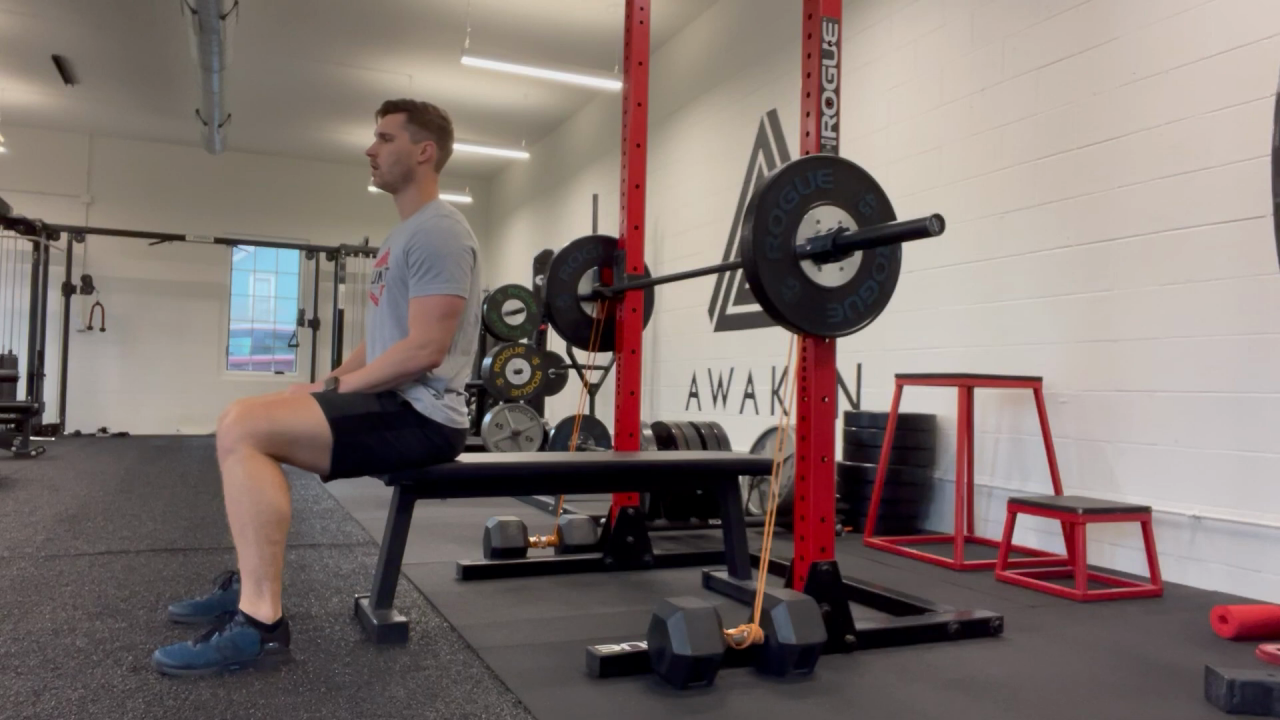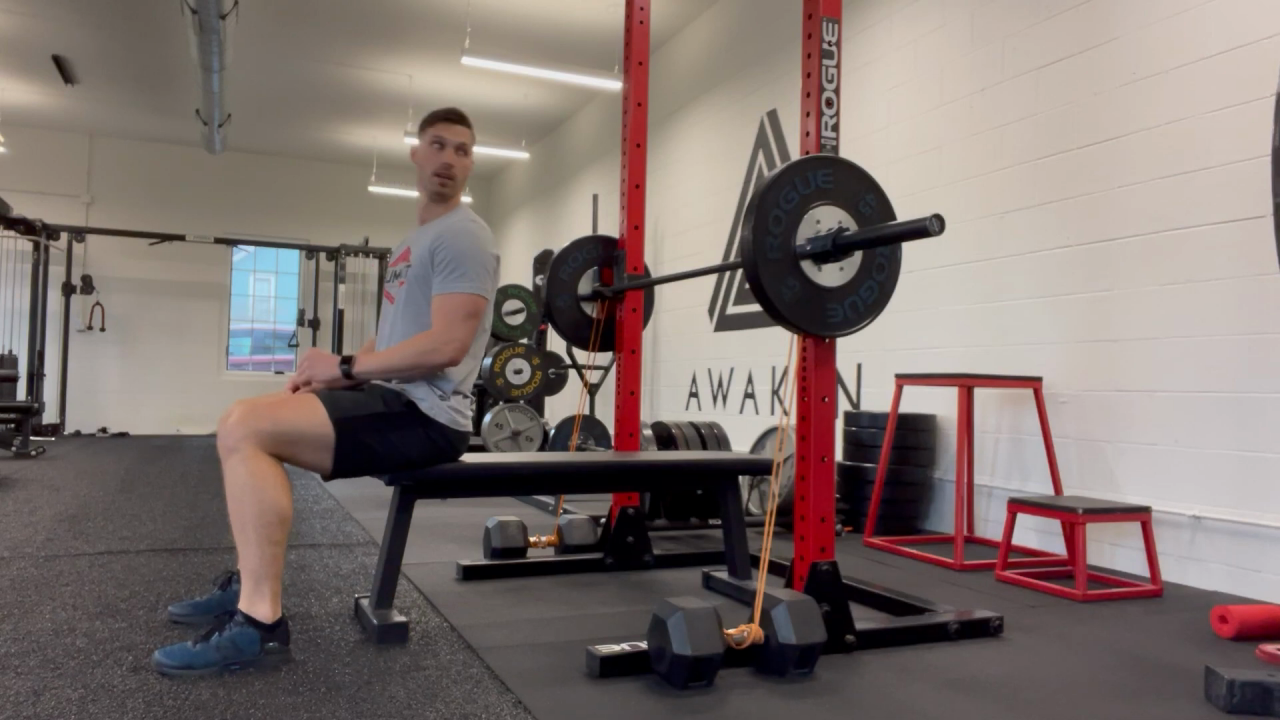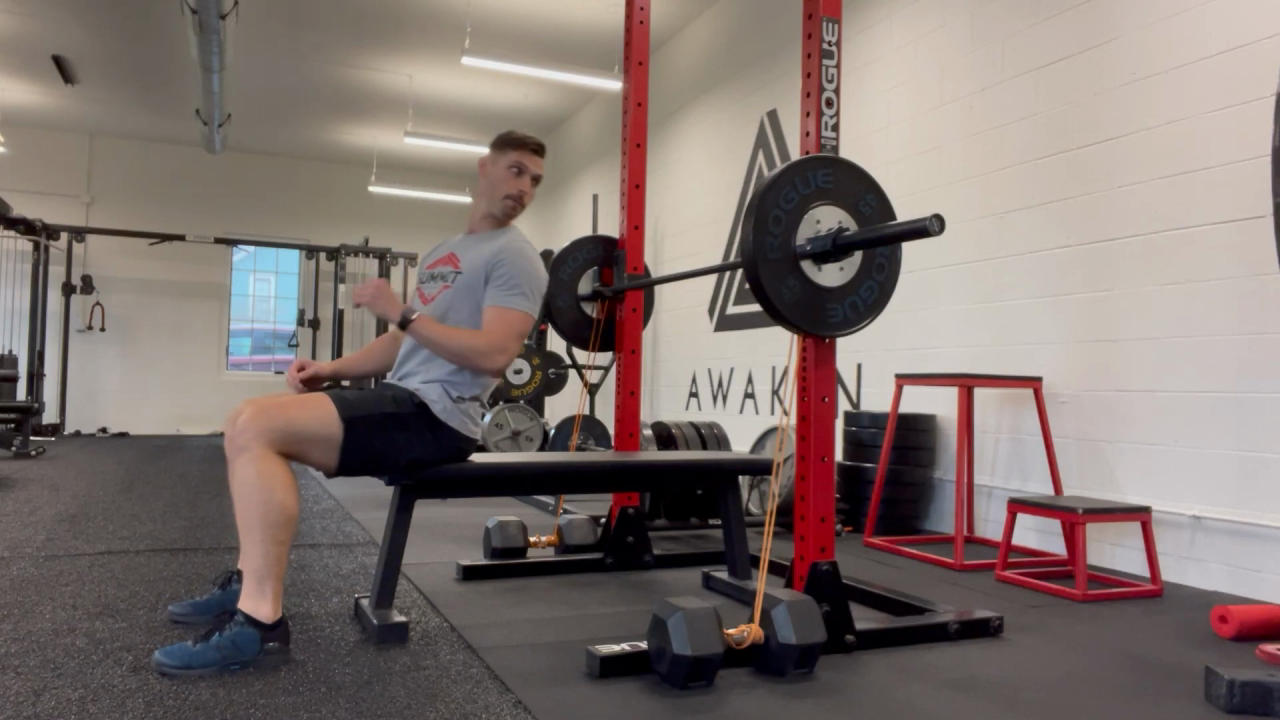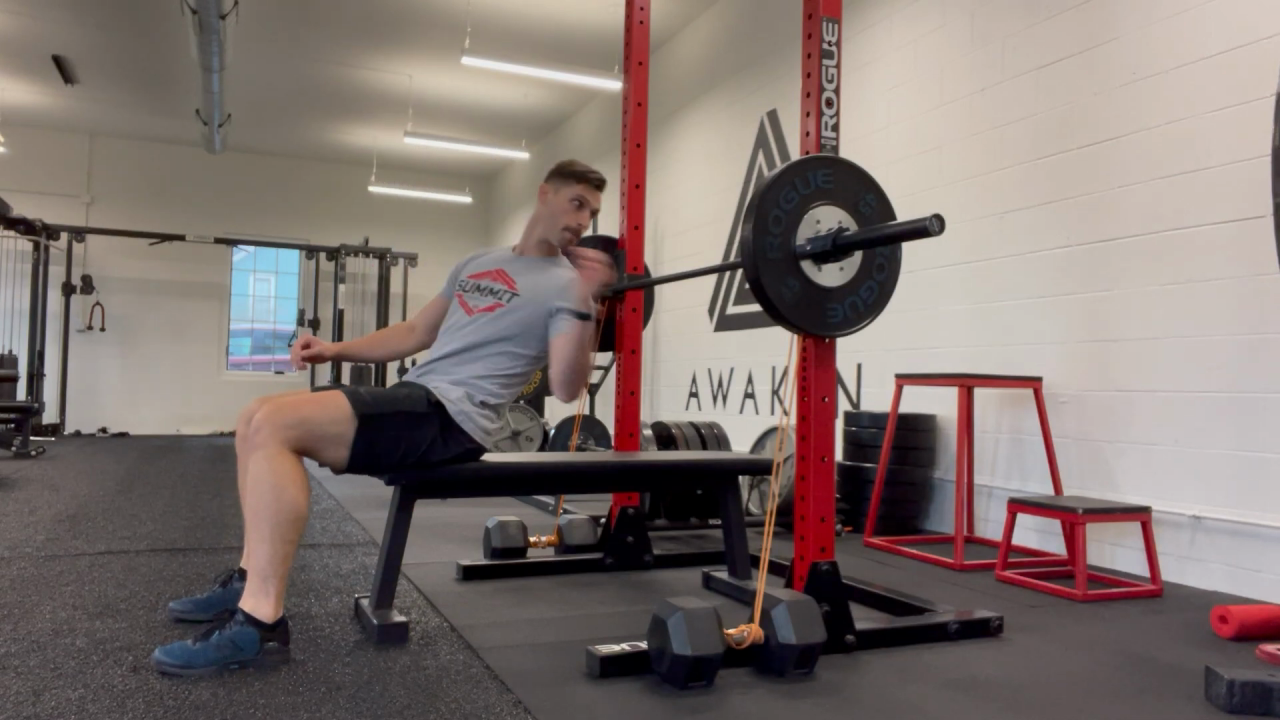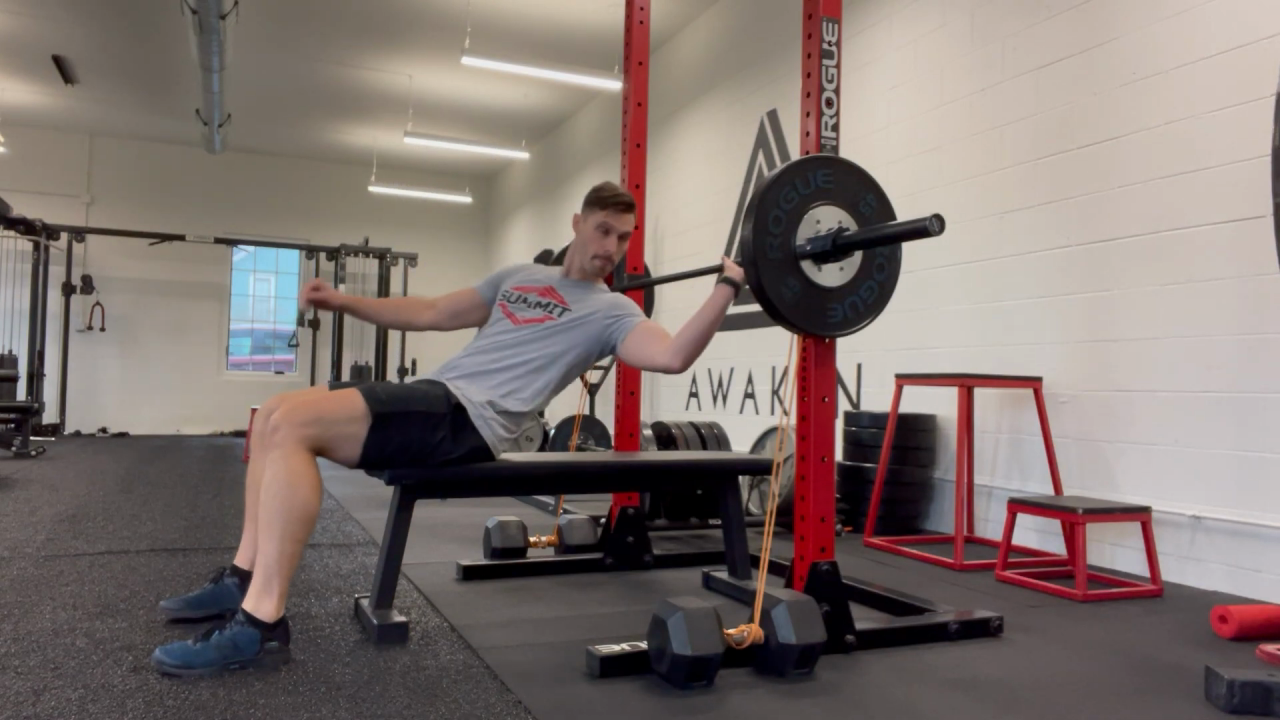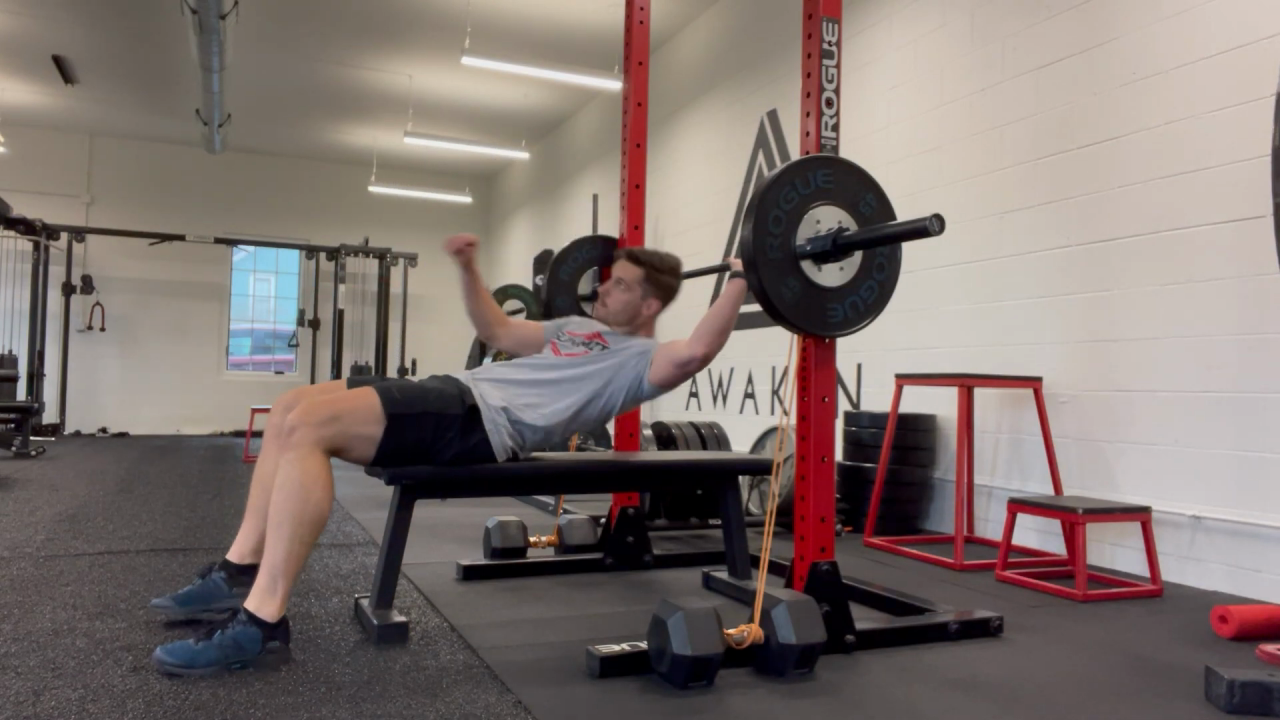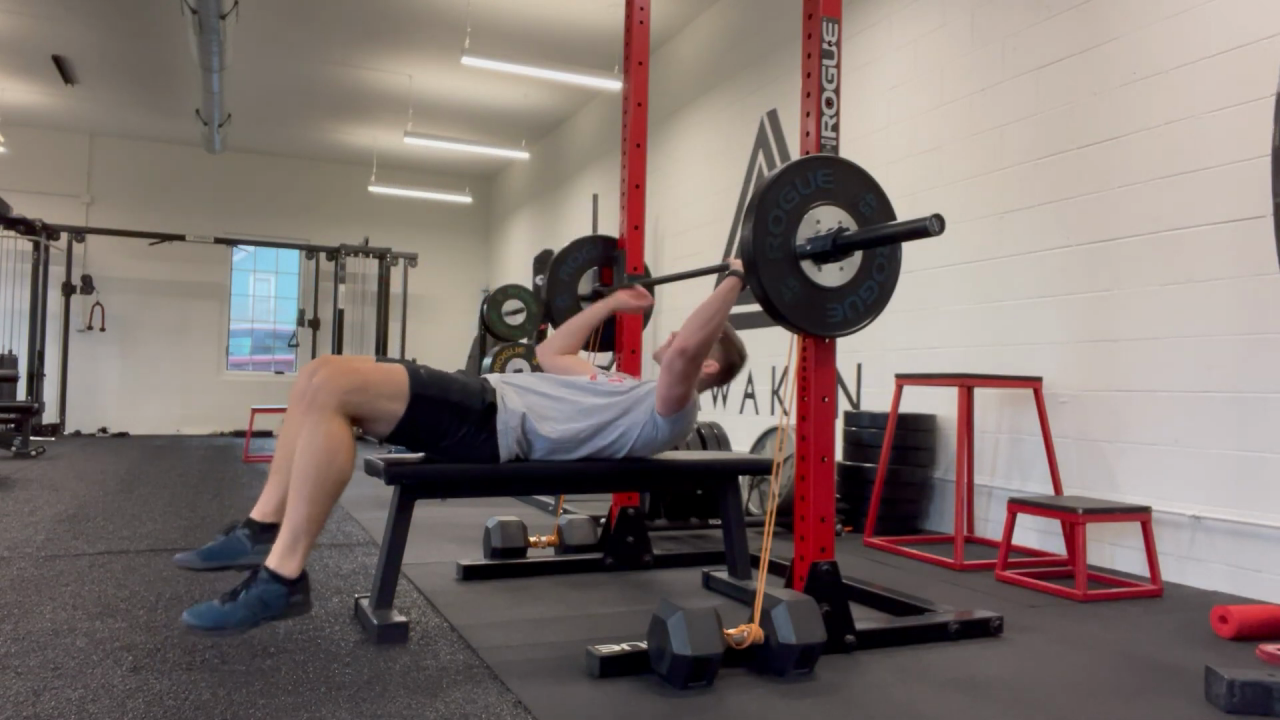
dt=0.3s
person 1, frame 1
left shoulder: (437, 231)
right shoulder: (408, 233)
left elbow: (424, 351)
left wrist: (334, 388)
right wrist: (329, 383)
left hip: (420, 418)
right hip: (396, 406)
left knee: (242, 429)
right knee: (245, 426)
left ankle: (261, 623)
right ankle: (250, 583)
person 1, frame 2
left shoulder: (465, 237)
right shoulder: (418, 242)
left elbow: (445, 346)
left wrist: (343, 368)
right wrist: (329, 377)
left hip: (424, 417)
right hip: (396, 403)
left knee: (244, 427)
right knee: (248, 424)
left ankle: (260, 623)
right ankle: (247, 582)
person 1, frame 3
left shoulder: (515, 257)
right shoulder: (445, 252)
left elbow: (494, 354)
left wrist: (401, 315)
right wrist: (333, 369)
left hip: (434, 417)
right hip: (407, 401)
left knee: (254, 426)
right knee: (252, 423)
left ankle: (261, 623)
right ankle: (249, 581)
person 1, frame 4
left shoulder: (561, 289)
right shoulder: (482, 263)
left elbow: (566, 385)
right elbow: (414, 334)
left wrist: (585, 310)
right wrist: (338, 350)
left hip: (447, 425)
right hip: (411, 401)
left knee: (273, 425)
right knee: (264, 421)
left ankle: (261, 624)
right ankle: (253, 578)
person 1, frame 5
left shoulder: (611, 312)
right shoulder: (519, 277)
left elbow: (672, 357)
right elbow: (431, 313)
left wrist: (725, 287)
right wrist: (345, 302)
left hip: (463, 422)
right hip: (432, 395)
left knee: (290, 426)
right knee: (274, 416)
left ankle: (259, 622)
right ankle: (244, 575)
person 1, frame 6
left shoulder: (644, 359)
right shoulder: (581, 328)
left elbow: (694, 350)
right elbow: (495, 329)
left wrist: (738, 280)
right wrist: (469, 267)
left hip: (478, 424)
right hip: (461, 394)
left knee: (307, 425)
right knee: (293, 406)
left ankle: (260, 622)
right ankle: (241, 567)
person 1, frame 7
left shoulder: (669, 413)
right shoulder: (624, 385)
left elbow: (686, 348)
right elbow: (551, 353)
left wrist: (734, 279)
right wrist: (609, 305)
left hip: (493, 427)
right hip: (485, 397)
left knee: (331, 388)
right knee: (319, 376)
left ankle: (282, 579)
right ankle: (263, 528)
